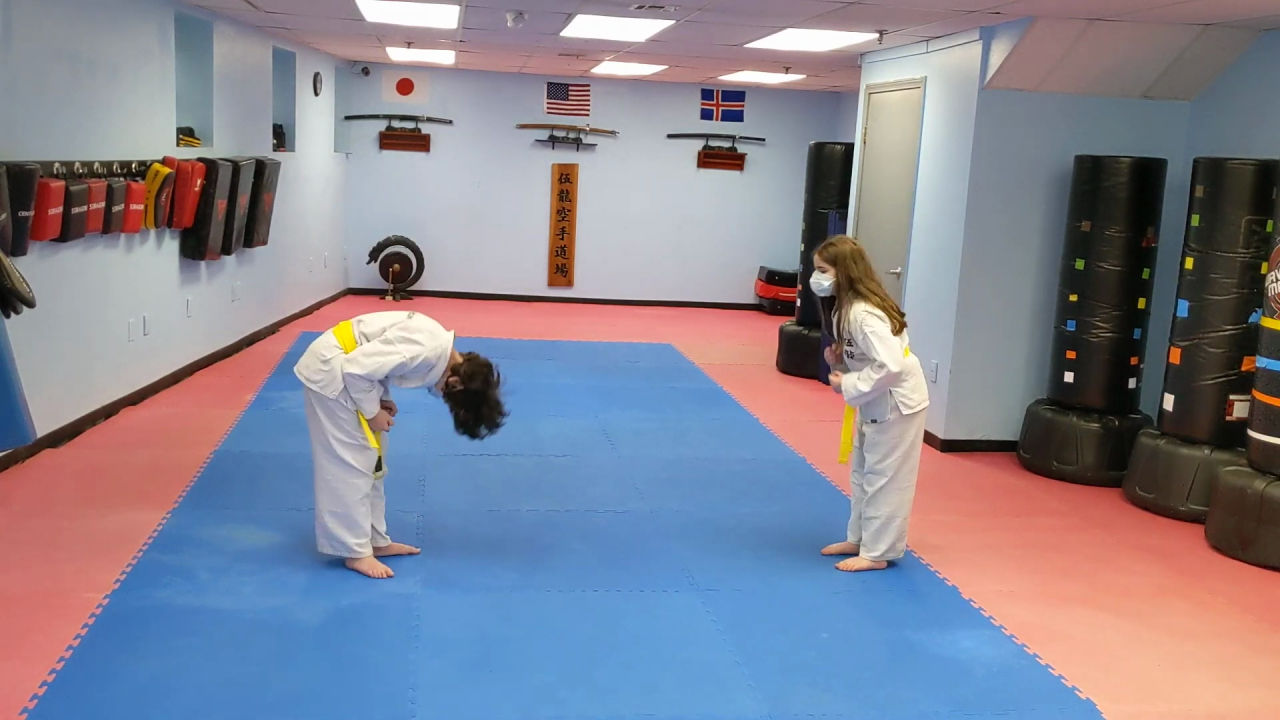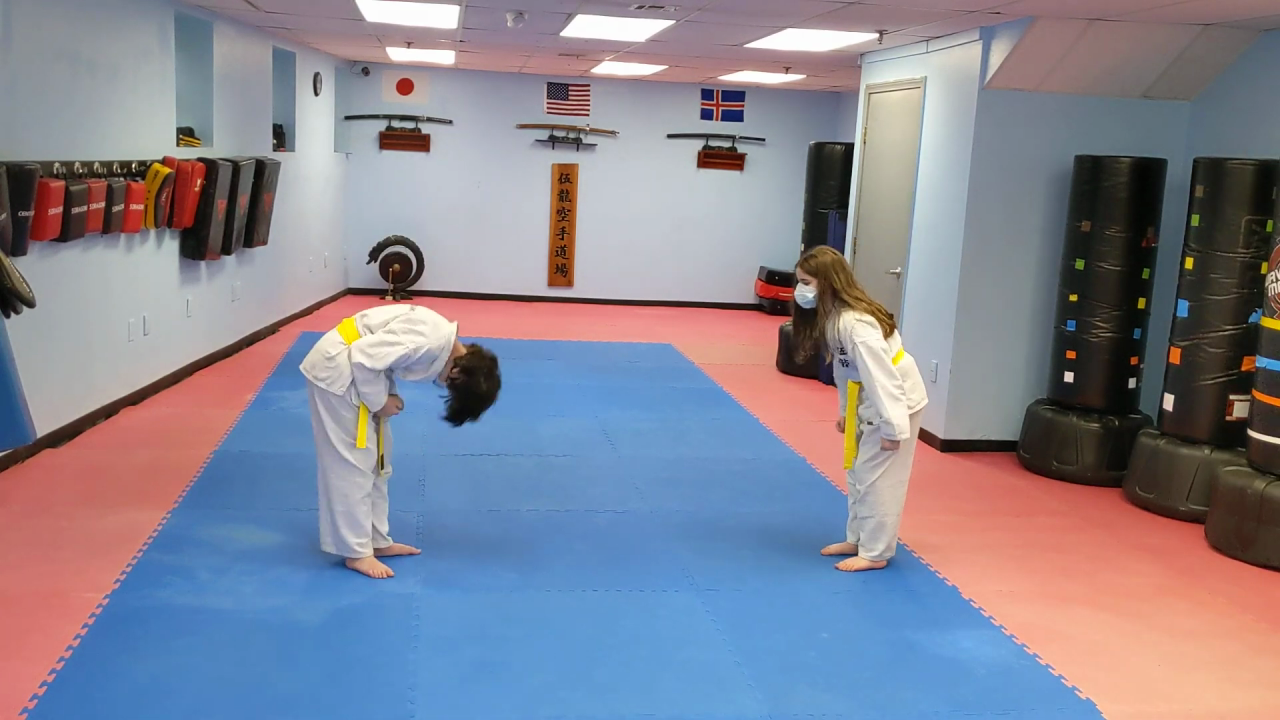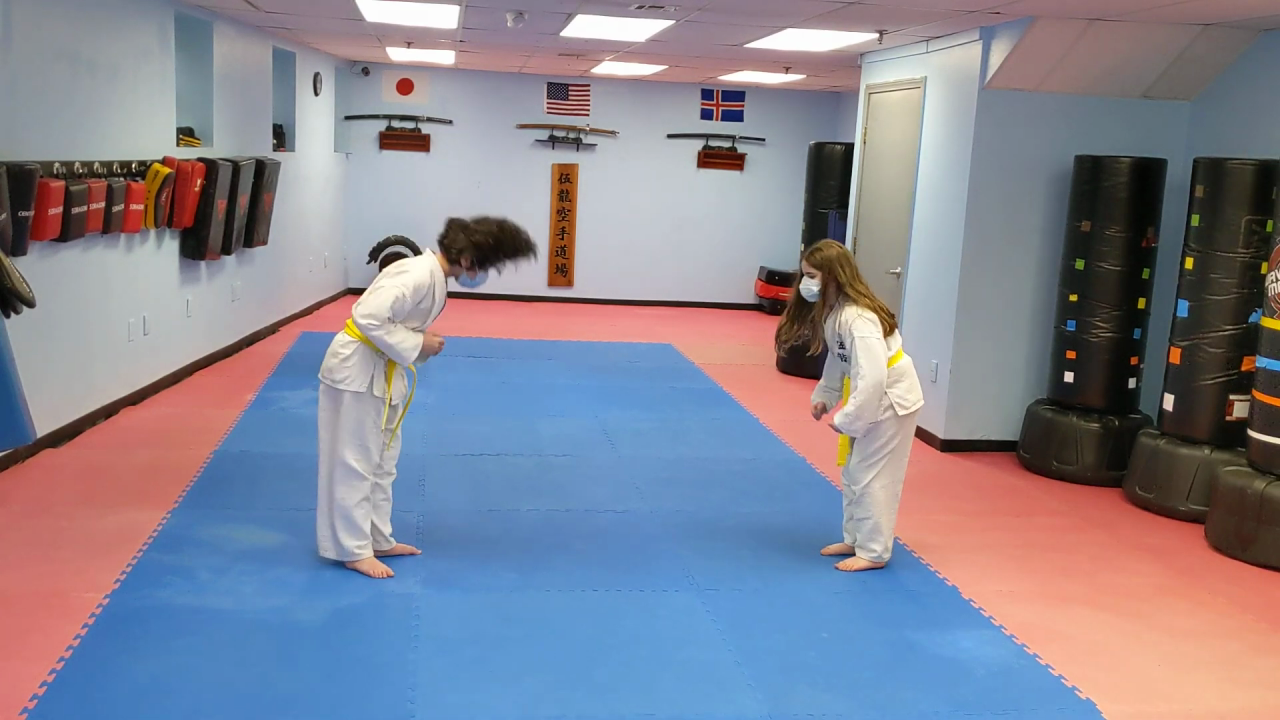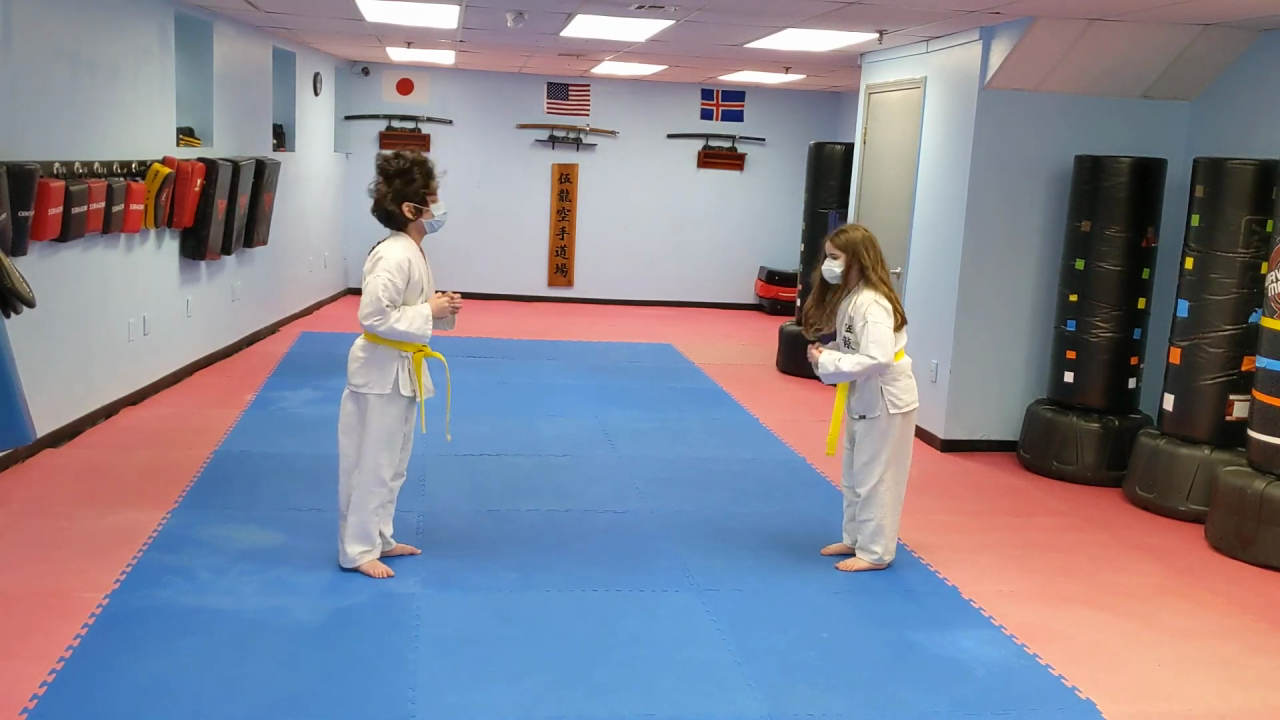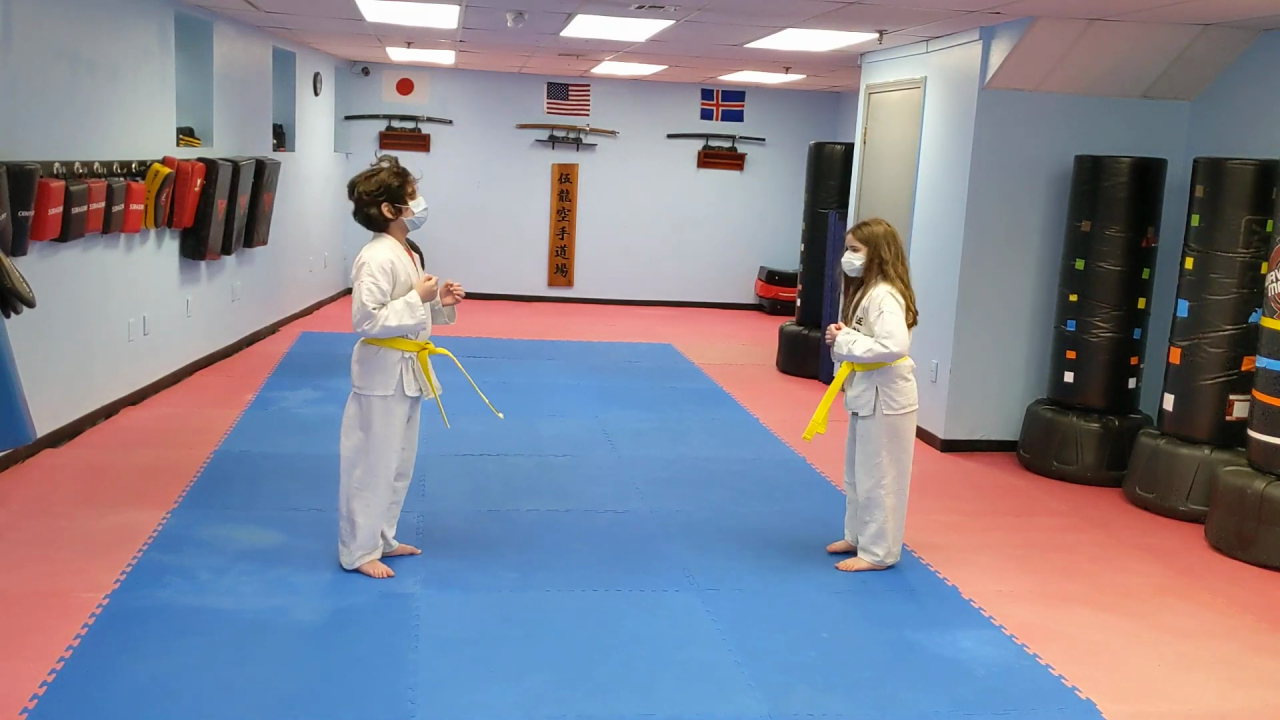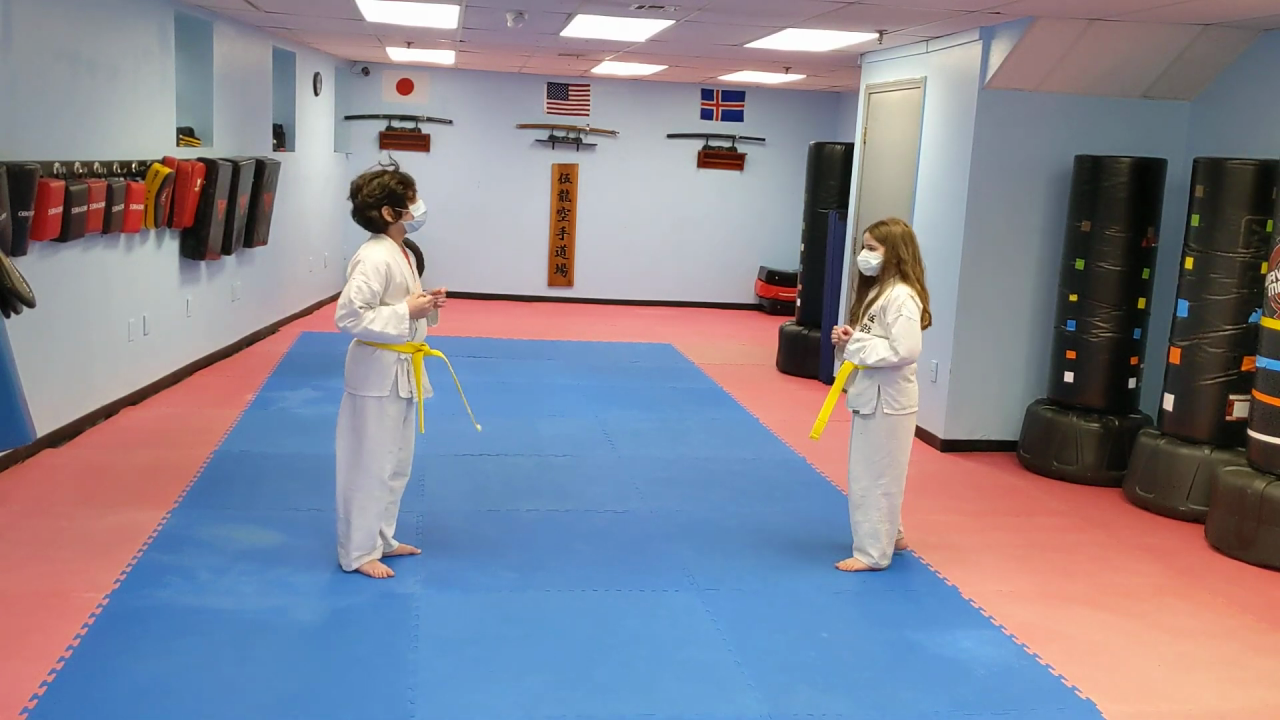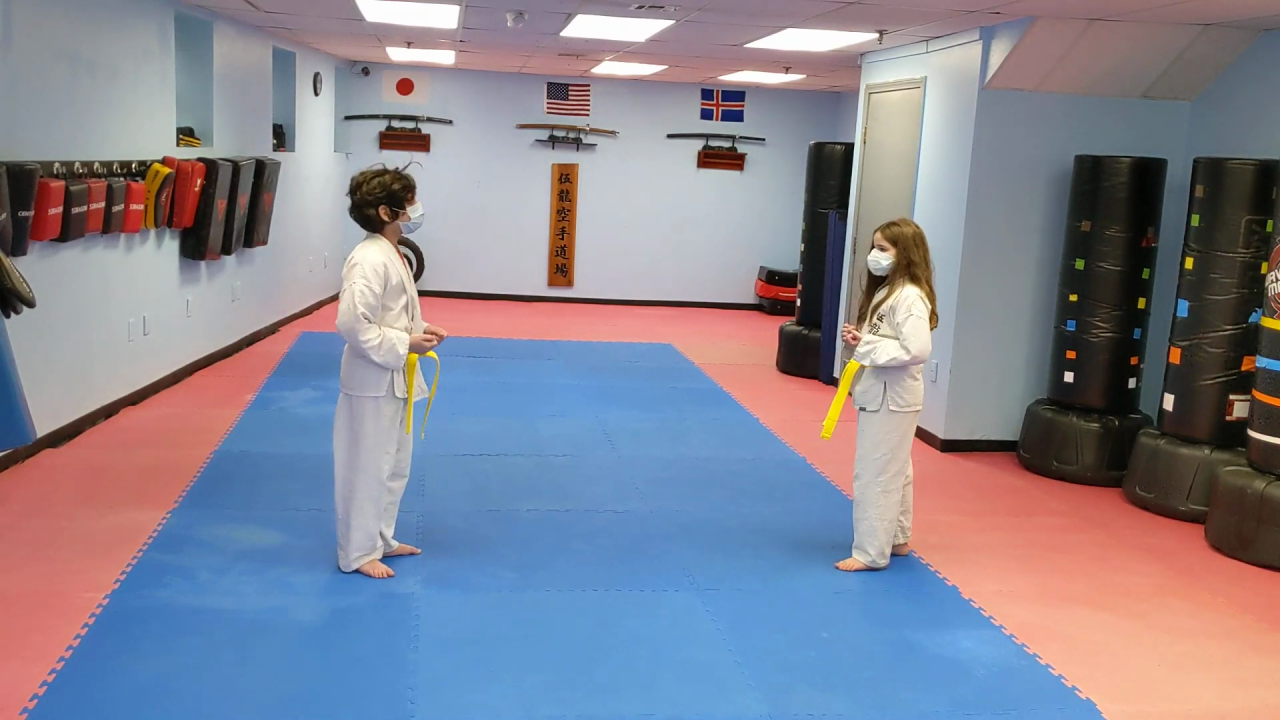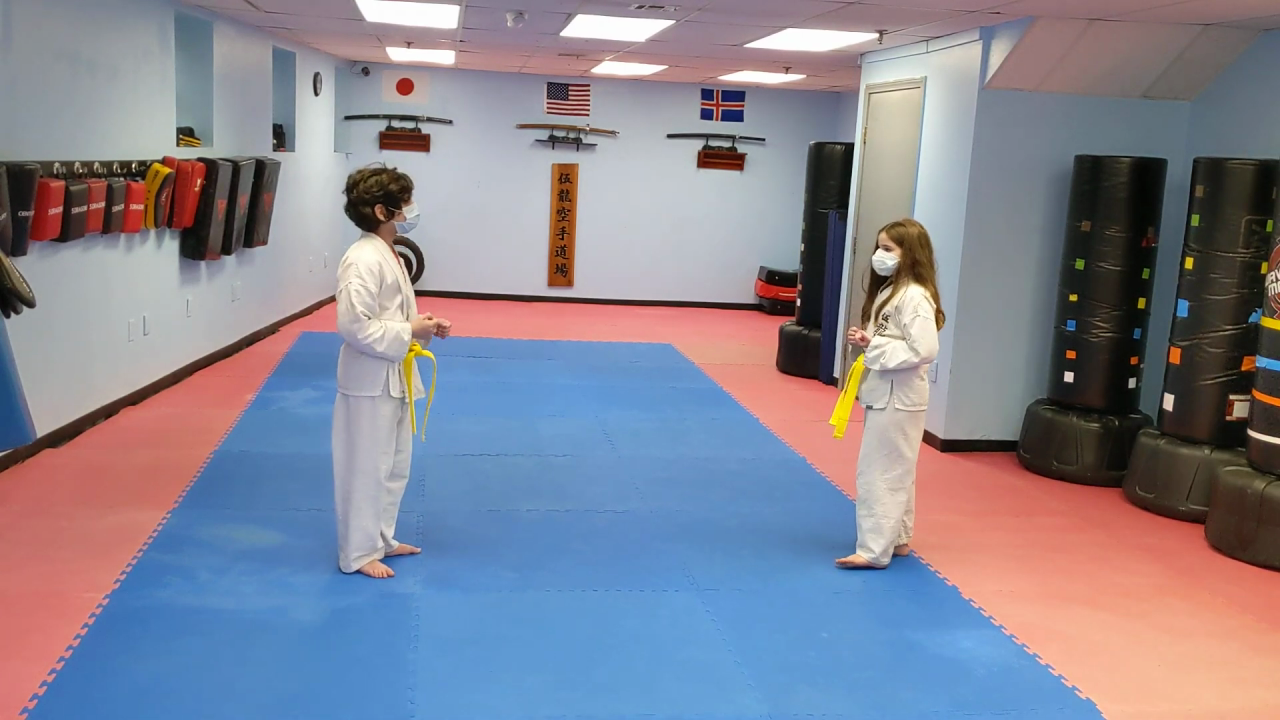
dt=0.2s
person 1, frame 1
left shoulder: (443, 353)
right shoulder: (429, 353)
right elbow: (358, 368)
left wrist: (379, 406)
right wrist: (373, 410)
left hip: (346, 366)
right hip: (331, 371)
left knee: (370, 459)
right knee: (351, 463)
left ankle: (374, 538)
right ankle: (356, 550)
person 1, frame 2
left shoulder: (442, 339)
right shoulder: (430, 341)
right elbow: (365, 358)
left wrist: (386, 396)
right wrist: (381, 401)
left hip: (355, 371)
right hip: (338, 371)
left knee: (374, 458)
right knee: (352, 460)
left ankle: (374, 540)
right ankle: (354, 550)
person 1, frame 3
left shoulder: (434, 275)
right shoulder: (419, 275)
right elbow: (369, 318)
left wrist: (424, 342)
right wrist: (417, 344)
left hip: (383, 368)
right hip: (357, 368)
left knee: (382, 462)
right knee: (355, 462)
left ankle: (378, 538)
right ankle: (353, 549)
person 1, frame 4
left shoulder: (413, 252)
right shoulder: (393, 255)
right elbow: (374, 316)
left wrist: (440, 309)
right wrist: (428, 313)
left hip: (400, 371)
right hip: (380, 373)
left knee: (394, 462)
right knee: (371, 462)
left ankle: (379, 538)
right ankle: (358, 549)
person 1, frame 5
left shoulder: (404, 252)
right shoulder: (378, 258)
right elbow: (367, 320)
left wrist: (440, 301)
right wrist: (417, 299)
left hip: (406, 371)
right hip: (383, 373)
left knee: (398, 463)
right knee: (373, 464)
left ankle: (381, 539)
right ankle: (359, 551)
person 1, frame 6
left shoulder: (400, 254)
right shoulder: (373, 259)
right elbow: (349, 317)
left wrist: (423, 306)
right wrist: (408, 312)
left hip: (400, 373)
right hip: (377, 374)
left knee: (395, 463)
right knee: (369, 464)
left ankle: (380, 539)
right ankle: (358, 551)
person 1, frame 7
left shoulder: (392, 255)
right shoulder: (368, 260)
right elbow: (353, 326)
left wrist: (421, 331)
right wrist: (407, 345)
left hip: (395, 375)
right hip: (373, 378)
left knee: (393, 463)
right knee: (367, 465)
left ankle: (380, 538)
right ankle: (359, 551)
person 1, frame 8
left shoulder: (389, 255)
right shoulder: (363, 260)
right elbow: (354, 327)
left wrist: (424, 327)
right wrist: (409, 332)
left hip: (394, 374)
right hip: (370, 377)
left knee: (394, 463)
right knee: (366, 465)
left ankle: (379, 539)
right ankle: (359, 552)
person 2, frame 1
left shoulder: (864, 314)
right shoulder: (846, 305)
left elbow: (891, 367)
left wrist: (850, 386)
right wrist: (839, 360)
left hip: (897, 399)
right hip: (876, 399)
left knee: (885, 478)
right knee: (864, 472)
left ankle: (877, 552)
right ankle: (859, 538)
person 2, frame 2
left shoulder: (856, 323)
right shoulder: (831, 316)
left elbow: (884, 377)
left wrist: (895, 429)
right wrist: (845, 408)
left hip: (896, 400)
right hip: (873, 398)
left knee: (877, 476)
right knee: (859, 472)
left ankle: (875, 552)
right ankle: (858, 538)
person 2, frame 3
left shoulder: (858, 318)
right shoulder: (831, 309)
left elbow: (872, 378)
right elbow: (838, 361)
left wrist: (845, 420)
right wrist: (825, 398)
left hip: (891, 399)
right hip: (869, 399)
left knee: (872, 477)
right knee: (855, 474)
left ankle: (873, 551)
right ankle: (855, 539)
person 2, frame 4
left shoulder: (871, 303)
right shoulder: (846, 296)
left elbow: (878, 358)
left wrist: (828, 362)
right wrist: (825, 354)
left hip: (886, 398)
right hip: (864, 397)
left knee: (875, 478)
right knee: (854, 474)
left ankle: (874, 552)
right ankle: (854, 539)
person 2, frame 5
left shoulder: (885, 296)
right shoulder: (867, 290)
left elbow: (893, 346)
left wrist: (845, 340)
right wrist: (841, 337)
left hip: (885, 397)
right hip: (867, 394)
left knee: (878, 477)
right knee: (858, 472)
left ankle: (876, 551)
right ankle: (857, 537)
person 2, frame 6
left shoulder: (901, 297)
right shoulder: (878, 290)
left elbow: (905, 351)
left wrist: (857, 343)
right wrist: (849, 339)
left hip: (887, 397)
right hip: (871, 393)
left knee: (874, 476)
right knee: (872, 473)
left ankle: (872, 553)
right ankle: (888, 535)
person 2, frame 7
left shoulder: (910, 297)
right shoulder: (885, 290)
left elbow: (916, 350)
left wrist: (867, 345)
right wrist: (858, 339)
left hip: (892, 396)
right hip: (877, 392)
left knee: (875, 474)
right knee: (892, 471)
left ankle: (871, 552)
right ankle: (895, 538)
person 2, frame 8
left shoulder: (915, 298)
right shoulder: (887, 290)
left elbow: (924, 351)
left wrist: (875, 347)
right wrist: (864, 340)
left hip: (899, 396)
right hip: (882, 392)
left knee: (879, 473)
right knee: (894, 471)
left ankle: (874, 550)
right ankle: (896, 539)
